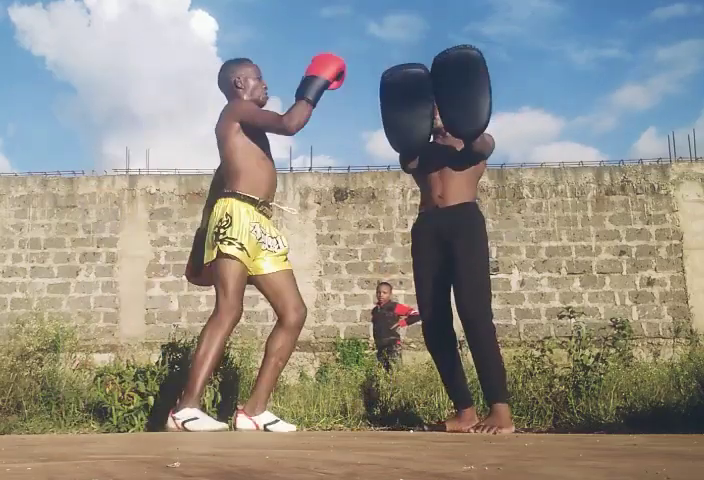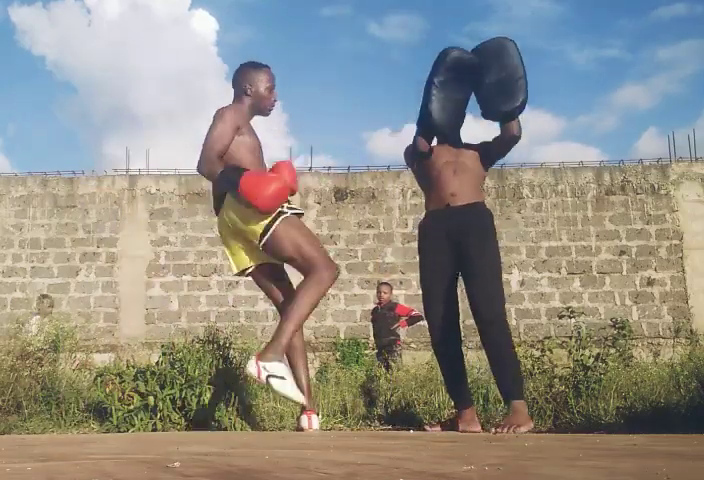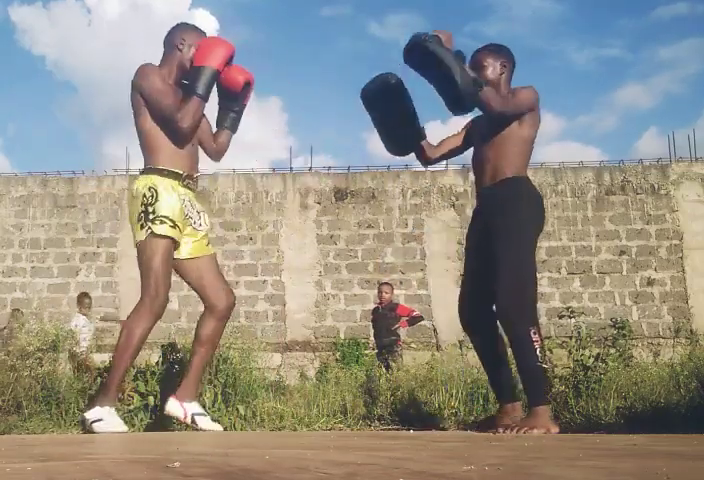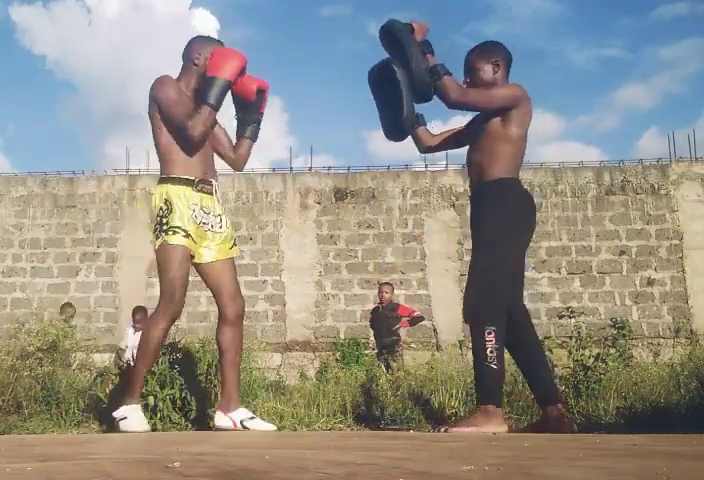
dt=0.5s
person 1, frame 1
left shoulder: (480, 138)
right shoulder: (420, 147)
left elbow: (477, 148)
right elbow: (409, 162)
left wrist: (468, 115)
right wrist: (409, 124)
left hip: (465, 221)
right hip: (427, 226)
left knee: (475, 312)
right knee: (434, 322)
left ankle: (500, 409)
right ankle: (464, 409)
person 1, frame 2
left shoulder: (479, 151)
right shoulder: (418, 152)
left elbow: (512, 135)
right elbow: (419, 147)
right wrist: (430, 118)
left hip: (476, 220)
right hip: (435, 226)
left knee: (488, 310)
right knee: (439, 321)
left ankle: (517, 406)
right ankle: (464, 411)
person 1, frame 3
left shoulder: (526, 97)
right shoulder: (474, 125)
left elbow: (494, 105)
right elbow: (431, 155)
left hip: (515, 203)
right hip: (485, 212)
left knee: (514, 303)
right knee: (472, 309)
left ankle: (541, 410)
right ankle: (508, 405)
person 1, frame 4
left shoulder: (515, 96)
right shoulder: (480, 122)
left elbow: (454, 97)
right elbow: (428, 143)
left wrist: (424, 49)
left hip: (505, 204)
right hip: (492, 209)
left knee: (483, 304)
right knee: (506, 310)
left ankle: (491, 409)
right ankle: (553, 411)
person 2, frame 1
left shoulder: (244, 130)
right shoulder: (239, 110)
left elbow: (220, 183)
right elbow: (290, 124)
left wrist: (200, 244)
right wrist: (314, 86)
left hip: (258, 227)
right hip: (236, 219)
left knee: (294, 315)
right knee: (228, 312)
left ankle: (255, 410)
right ankle: (186, 409)
person 2, frame 2
left shoulder: (241, 130)
right shoulder: (231, 115)
left elbow: (227, 192)
right elbow: (207, 163)
left wrist: (271, 180)
right wrist: (239, 178)
left hip: (236, 221)
right hip: (253, 210)
left knee: (289, 307)
right knee: (324, 270)
left ankle: (308, 412)
right ankle: (272, 356)
person 2, frame 3
left shoulder: (187, 93)
right shoulder: (148, 75)
left elbow: (217, 150)
right elbow: (182, 129)
left wrist: (233, 99)
right wrist: (207, 77)
left hip: (187, 203)
right hip: (157, 194)
left knee: (221, 302)
right knee: (154, 300)
left ankle: (185, 397)
right ankle: (103, 404)
person 2, frame 4
left shoulder: (203, 106)
right shoulder: (165, 87)
left elbow: (237, 159)
right elbow: (193, 134)
left wrist: (251, 112)
right wrist: (219, 85)
left hip: (209, 208)
right hip: (178, 202)
left knee: (233, 308)
right knee: (171, 305)
left ankle: (230, 407)
right ankle: (130, 400)
